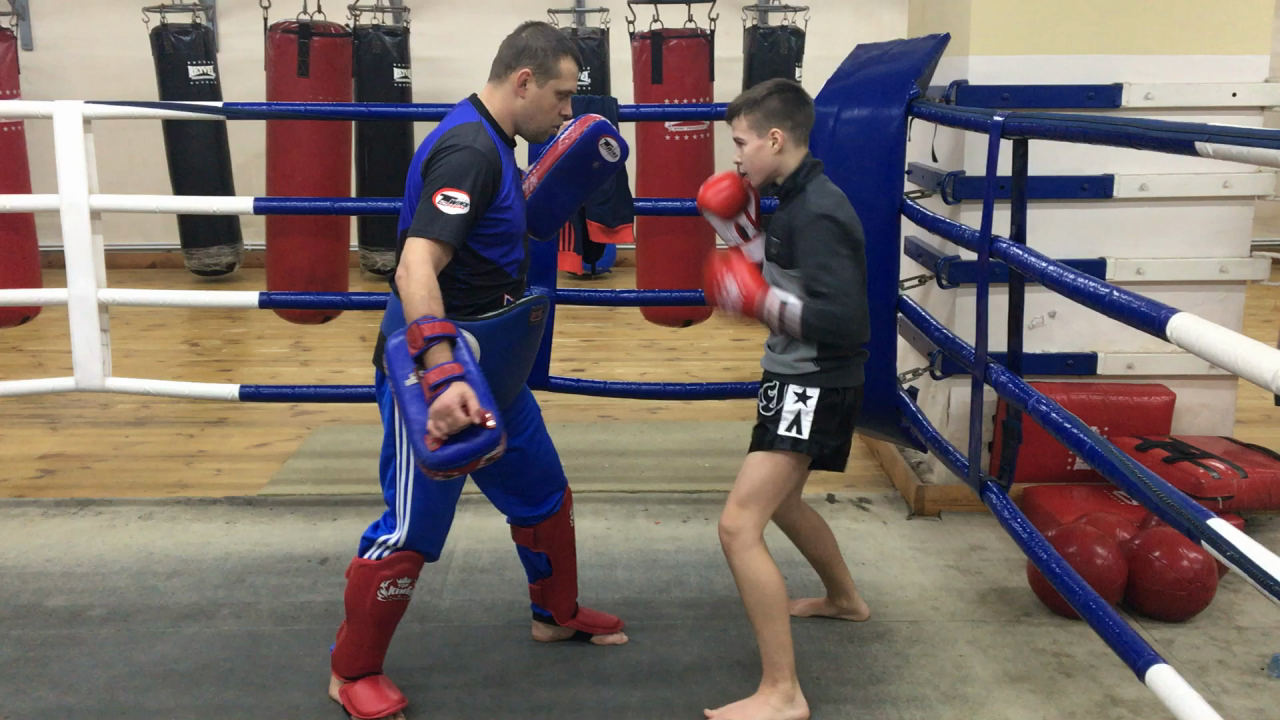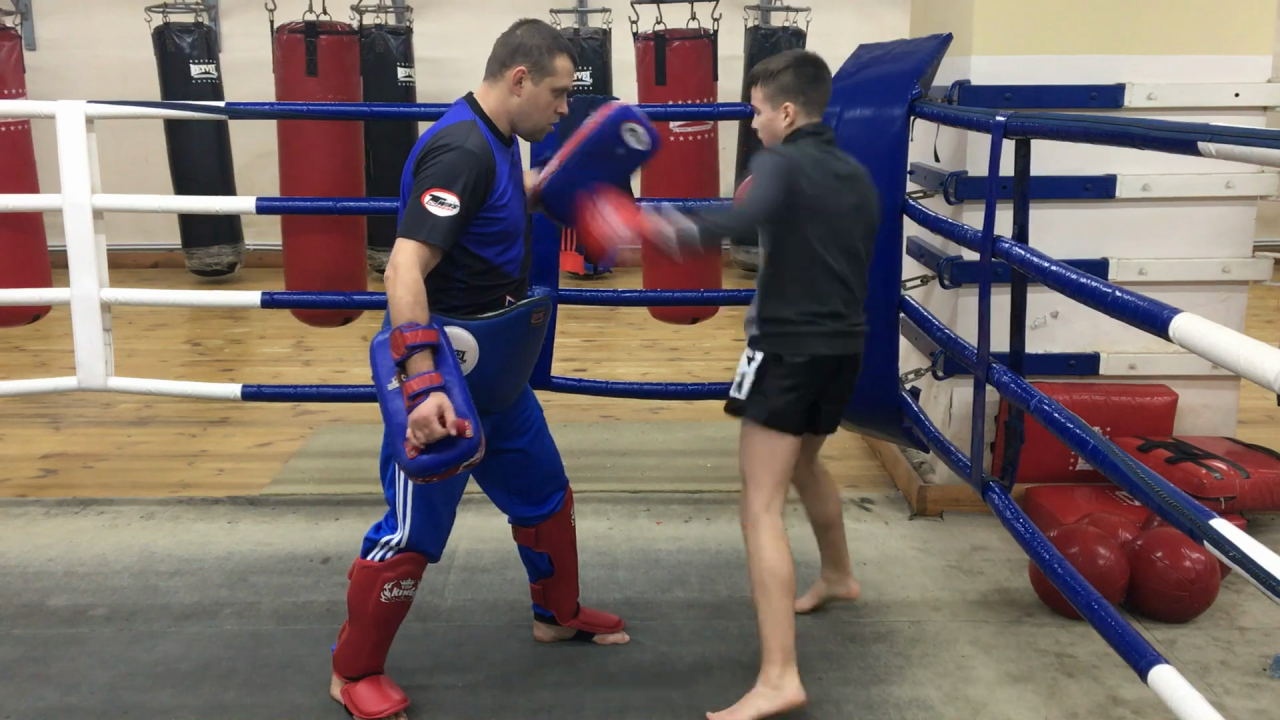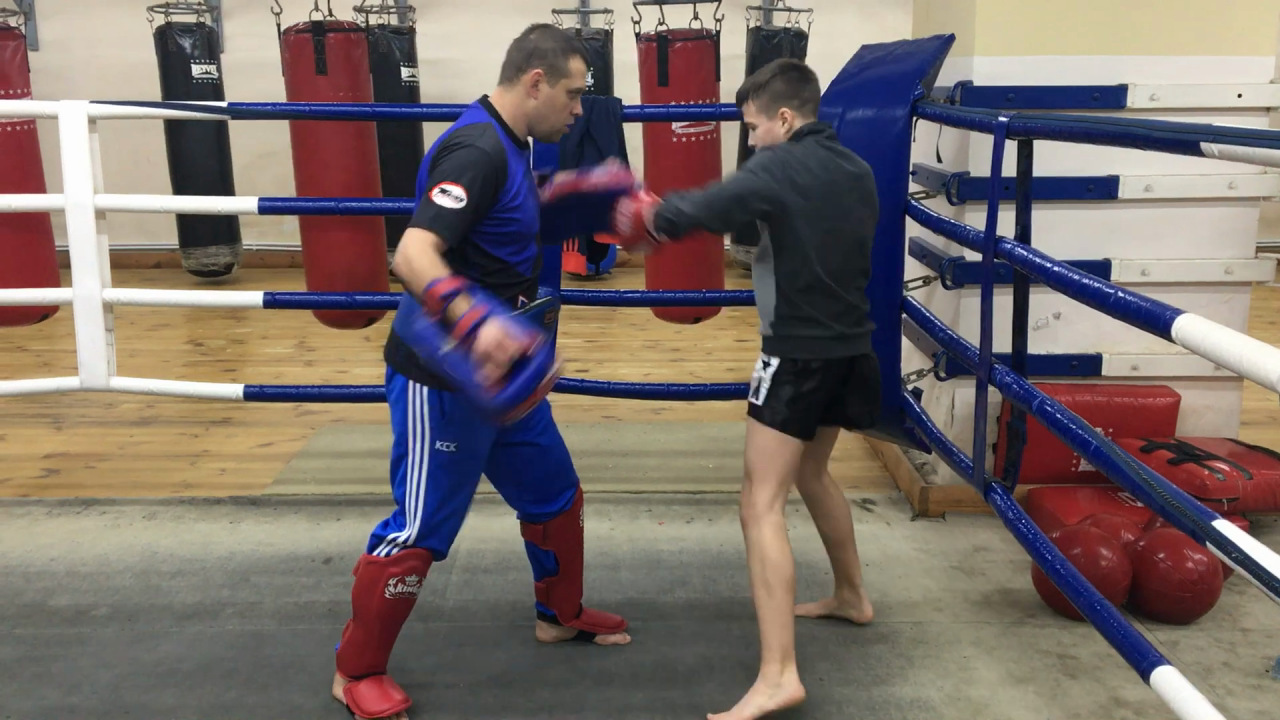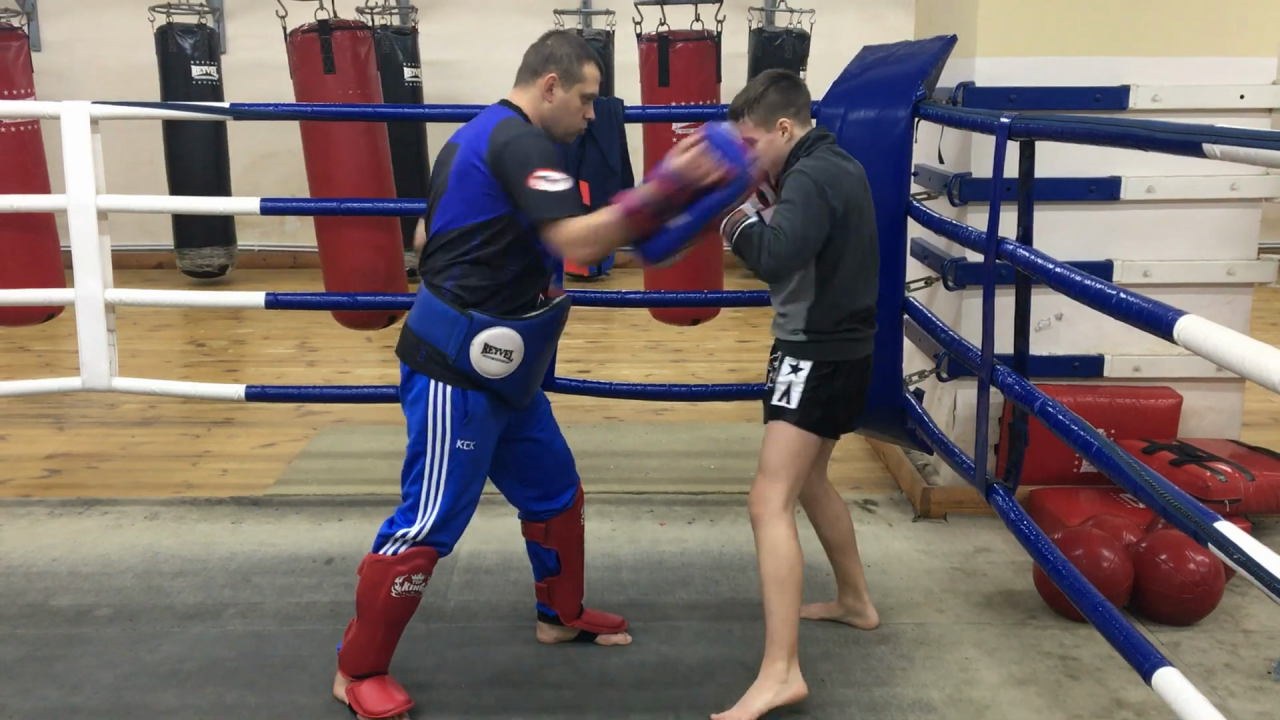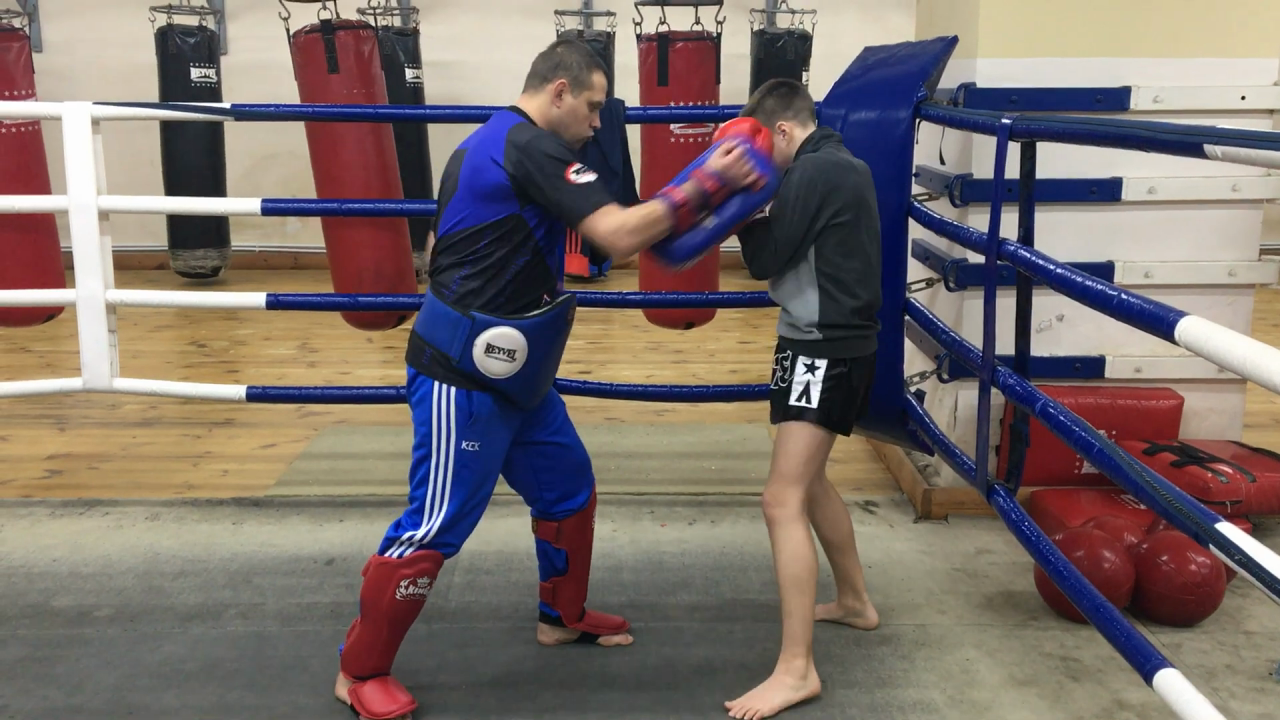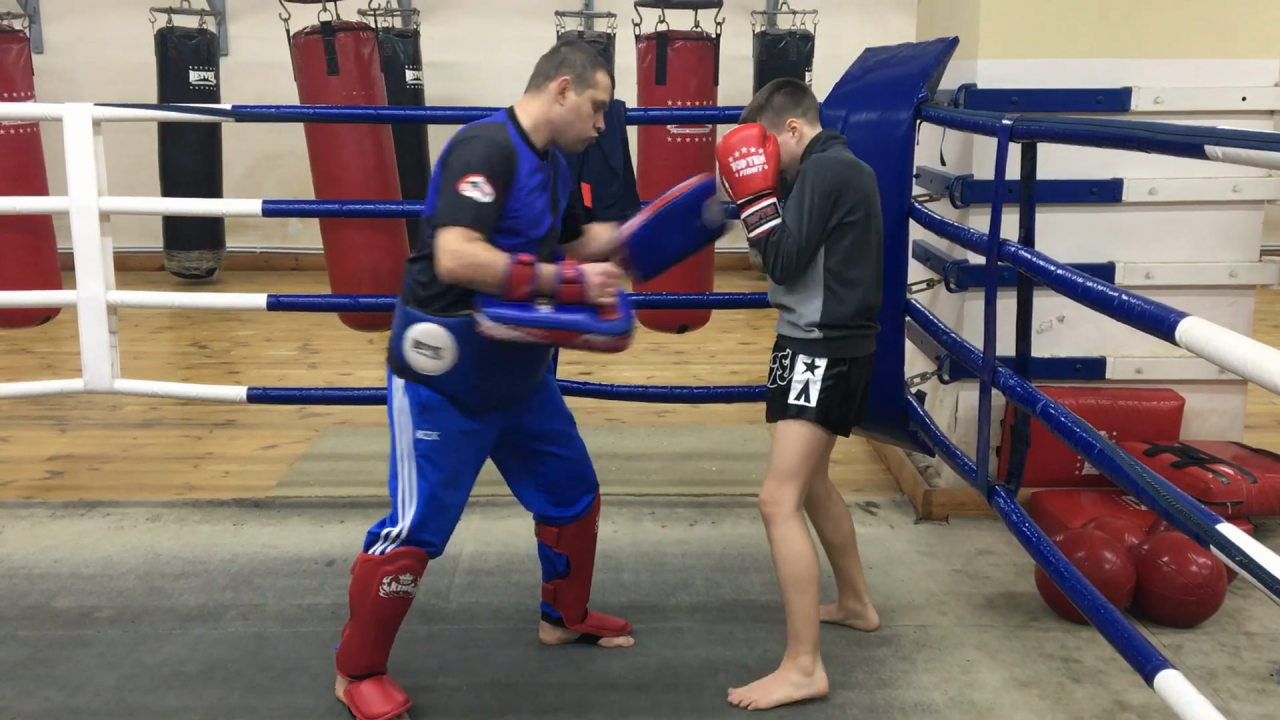
dt=0.2s
person 1, frame 1
left shoulder: (488, 139)
right shoulder: (468, 150)
right elbow: (416, 269)
right wrist: (445, 379)
right hip: (443, 369)
left knee: (541, 492)
right knee: (412, 528)
left ankle: (556, 612)
person 1, frame 2
left shoulder: (493, 139)
right shoulder: (461, 150)
left elbow: (521, 199)
right elbow: (403, 270)
right wrist: (426, 386)
right hip: (443, 375)
left knee: (543, 491)
right knee: (414, 530)
left ankle: (559, 614)
person 1, frame 3
left shoulder: (504, 143)
right shoulder: (476, 151)
right elbow: (414, 257)
right wrist: (478, 323)
left hip: (492, 369)
right hip: (445, 371)
left knee: (552, 490)
right knee: (422, 526)
left ankle: (561, 614)
person 1, frame 4
left shoulder: (481, 137)
right shoulder: (517, 143)
left elbow: (428, 240)
right elbow: (577, 242)
right wrist: (670, 184)
left hip: (493, 365)
right hip: (457, 367)
left knee: (551, 487)
right knee: (425, 524)
left ankle: (560, 615)
person 1, frame 5
left shoulder: (482, 145)
right shoulder: (534, 149)
left elbow: (443, 247)
right elbow: (616, 231)
right wrist: (709, 182)
left hip: (512, 366)
right hip: (463, 369)
left knee: (568, 489)
right knee: (437, 524)
left ankle: (563, 615)
person 1, frame 6
left shoulder: (551, 168)
right shoulder: (482, 149)
left elbow: (584, 242)
right elbow: (454, 260)
right wrist: (564, 276)
left hip: (518, 369)
right hip: (440, 373)
left knee: (571, 492)
right knee: (414, 529)
left ankle: (566, 616)
person 2, frame 1
left shoulder: (817, 213)
right shoulder: (796, 198)
left elbow: (844, 323)
right elbow: (775, 264)
left wrist: (762, 299)
right wrist: (737, 224)
left hip: (814, 388)
right hip: (799, 380)
left knee: (738, 526)
right knee: (777, 497)
right ankle: (843, 596)
person 2, frame 2
left shoulder: (786, 165)
right shoulder: (857, 178)
left elbow: (733, 225)
left wrist: (638, 225)
left hip: (788, 351)
right hip: (841, 348)
left knee: (763, 507)
right knee: (803, 464)
right ankle: (838, 574)
person 2, frame 3
left shoulder: (782, 167)
right shoulder: (858, 172)
left elbow: (704, 209)
left wrist: (639, 213)
left hip: (800, 356)
right hip: (851, 350)
left knee: (760, 505)
right knee: (810, 473)
right ankle: (852, 595)
person 2, frame 4
left shoulder: (812, 174)
right shoulder: (836, 167)
left elbow: (771, 254)
left wrist: (739, 204)
right wrist: (761, 198)
left hip: (815, 354)
right hip: (836, 348)
left knee: (769, 501)
right knee: (807, 479)
right ankle: (854, 601)
person 2, frame 5
left shoulder: (816, 169)
right shoulder: (843, 168)
left elbow: (765, 259)
left hip: (825, 352)
right hip: (833, 346)
left knee: (783, 502)
right knee: (810, 482)
right ankle: (854, 602)
person 2, frame 6
left shoulder: (826, 169)
right shoulder: (841, 169)
left elbow: (786, 265)
left wrist: (753, 193)
right wrist: (766, 193)
left hip: (823, 353)
right hip: (823, 346)
left knee: (778, 500)
right knee: (810, 482)
left ankle: (803, 666)
right ankle: (855, 602)
